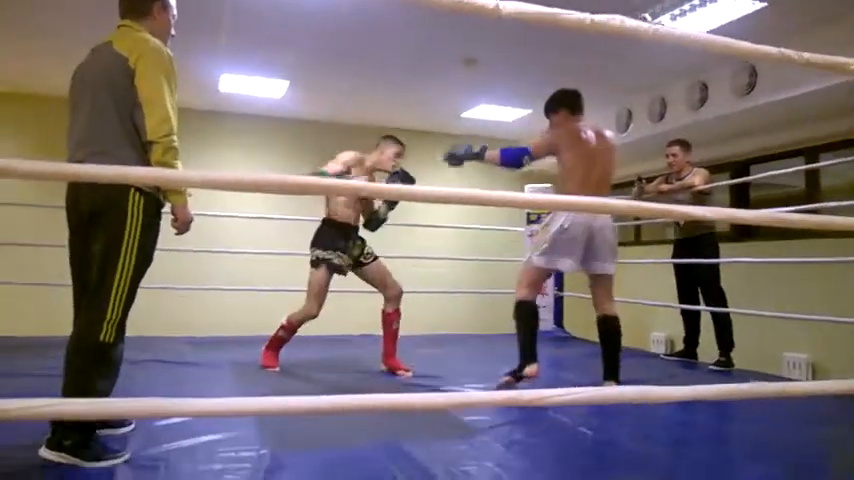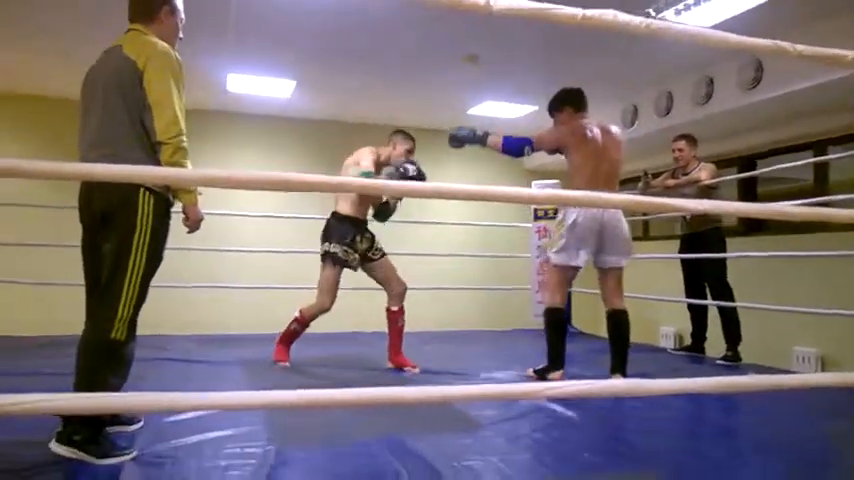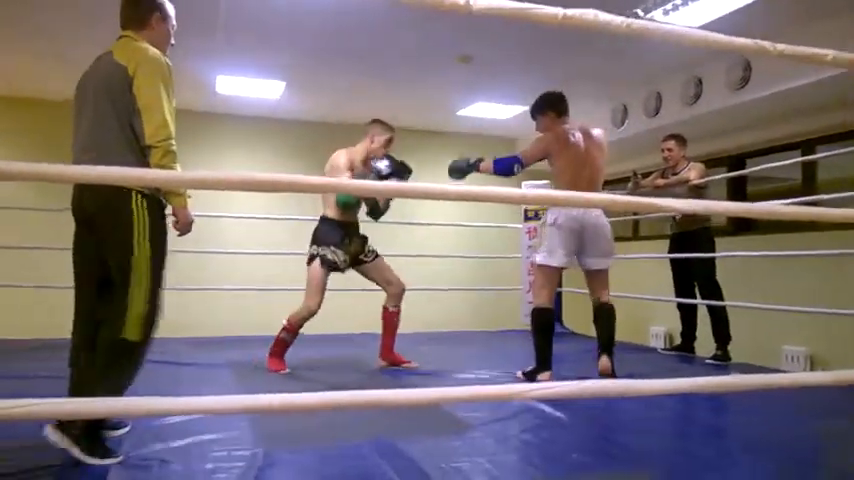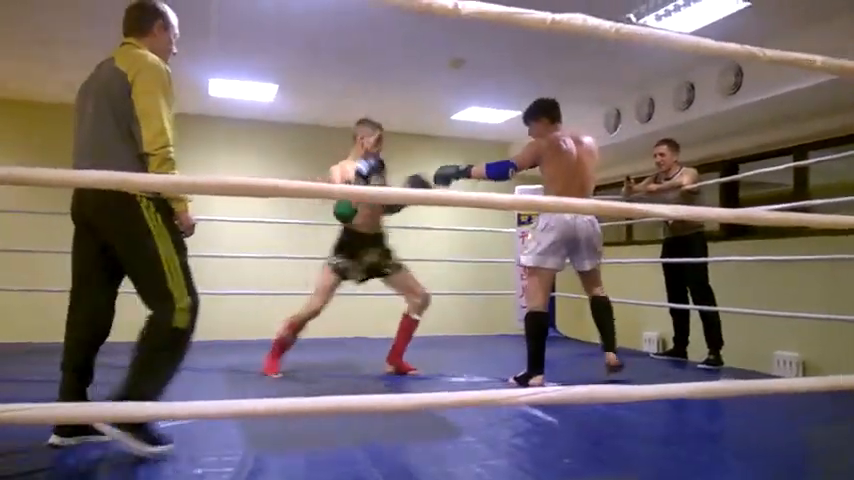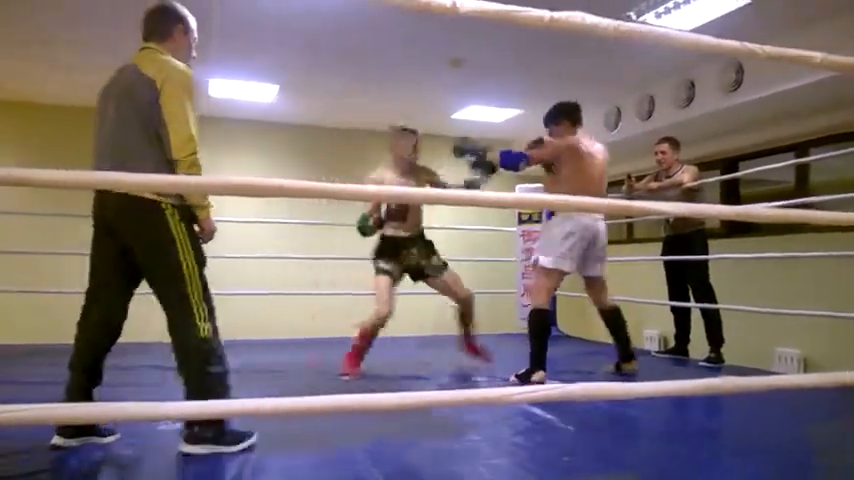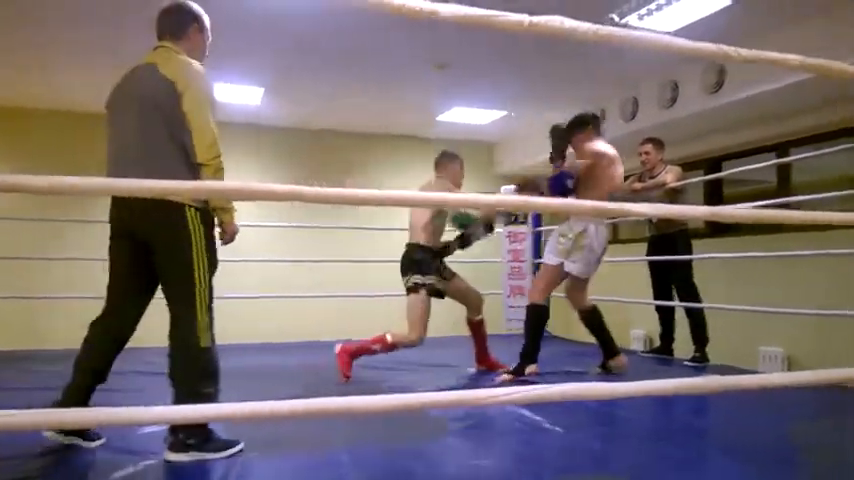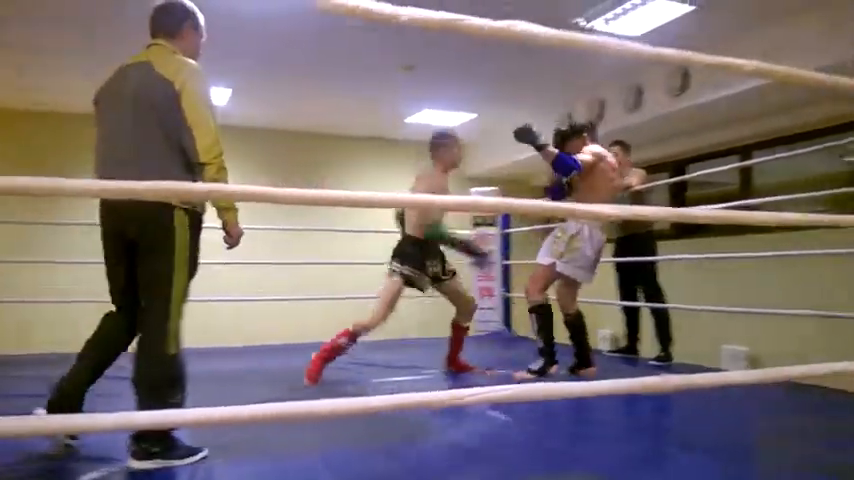
dt=0.2s
person 1, frame 1
left shoulder: (91, 60)
right shoulder: (150, 50)
left elbow: (84, 131)
right elbow: (159, 130)
right wrist: (178, 196)
left hip: (83, 191)
right hip: (126, 192)
left knee: (93, 311)
right knee: (106, 314)
right ankle: (71, 434)
person 1, frame 2
left shoulder: (103, 63)
right shoulder: (158, 53)
left elbow: (96, 134)
right elbow: (169, 132)
right wrist: (188, 196)
left hip: (95, 191)
right hip: (137, 193)
left knee: (104, 308)
right knee: (119, 312)
left ankle: (98, 411)
right ankle: (80, 428)
person 1, frame 3
left shoulder: (97, 67)
right shoulder: (149, 59)
right elbow: (159, 137)
right wrist: (179, 199)
left hip: (89, 194)
right hip: (127, 196)
left knee: (95, 308)
right knee: (137, 310)
left ankle: (83, 414)
right ankle: (78, 417)
person 1, frame 4
left shoulder: (98, 75)
right shoulder: (149, 68)
right elbow: (156, 144)
right wrist: (180, 204)
left hip: (89, 200)
right hip: (130, 200)
left knee: (89, 308)
right knee: (176, 302)
left ankle: (71, 417)
person 1, frame 5
left shoulder: (116, 80)
right shoulder: (171, 73)
left elbow: (114, 149)
right elbow: (182, 148)
right wrist: (201, 208)
left hip: (110, 204)
right hip: (154, 206)
left knee: (102, 310)
right knee: (191, 311)
left ankle: (76, 419)
right ankle: (206, 424)
person 1, frame 6
left shoulder: (127, 82)
right shoulder: (189, 73)
left elbow: (123, 152)
right elbow: (205, 149)
right wrist: (224, 211)
left hip: (127, 208)
right hip: (177, 208)
left knee: (119, 311)
right knee: (192, 317)
left ankle: (69, 413)
right ankle: (190, 432)
person 1, frame 7
left shoulder: (116, 79)
right shoulder: (185, 72)
left elbow: (110, 150)
right elbow: (207, 149)
right wrist: (227, 212)
left hip: (117, 207)
right hip: (166, 209)
left knee: (127, 313)
right knee: (162, 321)
left ankle: (64, 403)
right ankle: (153, 438)
person 2, frame 1
left shoulder: (562, 134)
right shoulder: (608, 139)
left elbow: (517, 157)
left wrist: (472, 152)
left hip: (569, 215)
right hip: (602, 219)
left knee: (526, 285)
right knee: (604, 302)
left ankle: (527, 363)
right ankle: (612, 378)
person 2, frame 2
left shoulder: (569, 132)
right shoulder: (615, 133)
left elbow: (521, 146)
left wrist: (477, 136)
left hip: (581, 212)
right hip: (612, 214)
left knee: (555, 291)
right knee: (614, 296)
left ankle: (555, 366)
right ankle: (619, 371)
person 2, frame 3
left shoulder: (552, 138)
right shoulder: (598, 136)
left elbow: (512, 165)
left wrist: (472, 165)
left hip: (564, 214)
right hip: (595, 215)
left knee: (543, 292)
right knee: (600, 292)
left ankle: (542, 367)
right ankle: (606, 356)
person 2, frame 4
left shoulder: (543, 144)
right shoulder: (589, 143)
left elbow: (504, 170)
left wrist: (459, 171)
left hip: (555, 218)
right hip: (585, 219)
left knee: (536, 295)
right knee: (594, 287)
left ankle: (534, 372)
right ankle: (611, 352)
person 2, frame 5
left shoulder: (563, 145)
right shoulder: (600, 149)
left elbow: (517, 160)
right wrist: (547, 157)
left hip: (569, 222)
right hip: (595, 223)
left knee: (540, 293)
right knee: (599, 295)
left ankle: (536, 369)
right ankle: (627, 359)
person 2, frame 6
left shoulder: (595, 149)
right shoulder: (608, 160)
left elbow: (562, 183)
right elbow: (566, 185)
right wrist: (560, 154)
left hip: (584, 226)
right hip: (596, 229)
left knee: (539, 289)
right knee: (576, 294)
left ankle: (527, 362)
right ankle: (613, 356)
person 2, frame 7
left shoulder: (594, 152)
right shoulder: (606, 164)
left elbow: (569, 166)
right elbow: (561, 192)
left wrist: (538, 143)
right wrist: (552, 151)
left hip: (578, 229)
right hip: (591, 234)
left knee: (534, 288)
right knee: (566, 299)
left ankle: (547, 359)
right ankle: (584, 363)
person 3, frame 1
left shoulder: (369, 179)
right shoulder: (351, 158)
left elbow: (371, 223)
right elbow: (318, 177)
left wrist: (390, 201)
left hip: (353, 239)
right hip: (331, 236)
left knee: (394, 292)
right knee: (312, 309)
left ankle: (389, 359)
right ankle: (271, 350)
person 3, frame 2
left shoulder: (380, 170)
right shoulder: (368, 154)
left elbow: (381, 214)
right elbow: (365, 180)
right wrist: (400, 175)
left hip: (361, 233)
right hip: (340, 230)
left knee: (398, 289)
right knee: (324, 304)
left ankle: (395, 356)
right ankle: (283, 345)
person 3, frame 3
left shoulder: (370, 166)
right shoulder: (342, 158)
left elbow: (376, 213)
right elbow: (345, 201)
right wrist: (375, 177)
left hip: (354, 236)
right hip: (330, 235)
left knee: (396, 288)
right knee: (311, 306)
left ankle: (388, 354)
right ankle: (275, 355)
person 3, frame 4
left shoulder: (374, 167)
right shoulder: (339, 171)
left elbow: (387, 207)
right elbow: (343, 214)
right wrist: (361, 182)
left hip: (377, 247)
right hip: (350, 245)
left knee: (421, 298)
right knee: (314, 307)
left ankle: (395, 360)
right ankle: (274, 356)
person 3, frame 5
left shoulder: (422, 173)
right shoulder: (378, 178)
right elbow: (364, 228)
left wrist: (481, 176)
right wrist: (381, 217)
left hip: (421, 247)
right hip: (391, 250)
left knee: (465, 297)
right knee: (383, 313)
left ankle: (469, 341)
right ankle: (354, 357)
person 3, frame 6
left shoulder: (427, 192)
right shoulder: (446, 188)
right elbow: (461, 219)
left wrist: (455, 244)
right wrist: (486, 220)
left hip: (428, 260)
right hip: (420, 262)
left knee: (475, 300)
right knee: (414, 337)
left ankle: (483, 359)
right ankle: (348, 353)
person 3, frame 7
left shoulder: (426, 178)
right shoulder: (435, 181)
left elbow: (402, 218)
right elbow: (432, 229)
right wrist: (467, 246)
left hip: (430, 253)
right hip: (411, 253)
left knee: (468, 306)
right knee: (378, 317)
left ankle: (453, 360)
right ankle: (323, 357)
person 4, frame 1
left shoulder: (701, 173)
right shoulder: (667, 179)
left elbow: (696, 183)
right elbow: (640, 194)
left wrist: (669, 189)
right wrist: (640, 188)
left hip: (703, 240)
right hip: (681, 242)
left knee: (713, 296)
right knee: (686, 298)
left ankle: (725, 354)
right ankle: (690, 348)
person 4, frame 2
left shoulder: (707, 168)
right shoulder: (673, 174)
left elbow: (702, 178)
right elbow: (646, 189)
left wrist: (675, 184)
right wrist: (646, 183)
left hip: (710, 235)
right hip: (688, 237)
left knee: (719, 290)
right knee: (693, 293)
left ankle: (733, 348)
right ankle: (697, 343)
person 4, frame 3
left shoulder: (696, 168)
right shoulder: (662, 174)
left elbow: (691, 178)
right elbow: (635, 189)
left wrist: (664, 183)
right wrist: (636, 183)
left hip: (699, 234)
right hip: (678, 236)
left knee: (709, 290)
right knee: (683, 292)
left ankle: (722, 347)
right ankle: (687, 342)
person 4, frame 4
left shoulder: (689, 173)
right shoulder: (655, 179)
left elbow: (684, 183)
right elbow: (628, 193)
left wrist: (656, 188)
right wrist: (629, 187)
left hip: (691, 239)
right hip: (670, 241)
left knee: (701, 294)
right knee: (675, 297)
left ankle: (715, 352)
right ankle: (679, 347)
person 4, frame 5
left shoulder: (690, 171)
right shoulder: (656, 177)
left elbow: (685, 181)
right elbow: (631, 191)
left wrist: (658, 186)
right wrist: (630, 186)
left hip: (692, 237)
right hip: (671, 239)
left knee: (702, 292)
right knee: (676, 295)
left ankle: (716, 350)
right ankle: (681, 345)
person 4, frame 6
left shoulder: (673, 171)
right shoulder: (640, 178)
left elbow: (668, 182)
left wrist: (641, 187)
left hip: (676, 237)
right hip: (655, 239)
left knee: (686, 291)
right knee: (661, 295)
left ankle: (700, 350)
right ankle: (666, 344)
person 4, frame 7
left shoulder: (638, 174)
left elbow: (632, 185)
left hip: (641, 238)
right hip: (623, 240)
left knee: (651, 291)
right knee: (627, 294)
left ankle: (665, 349)
right ankle: (631, 343)
